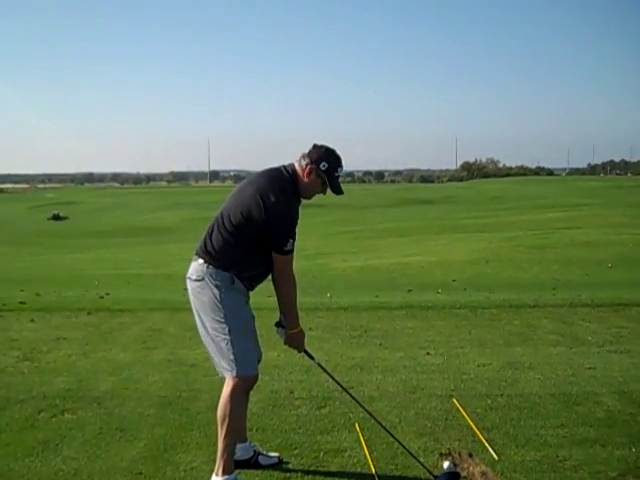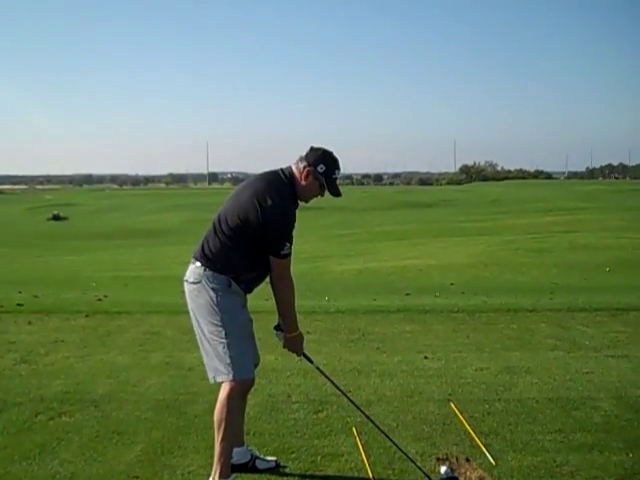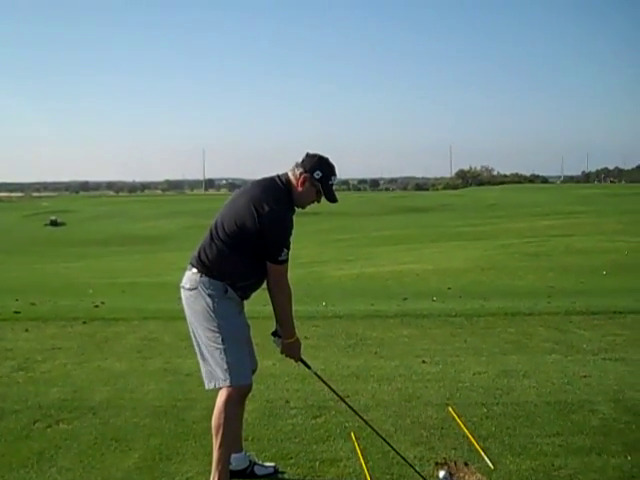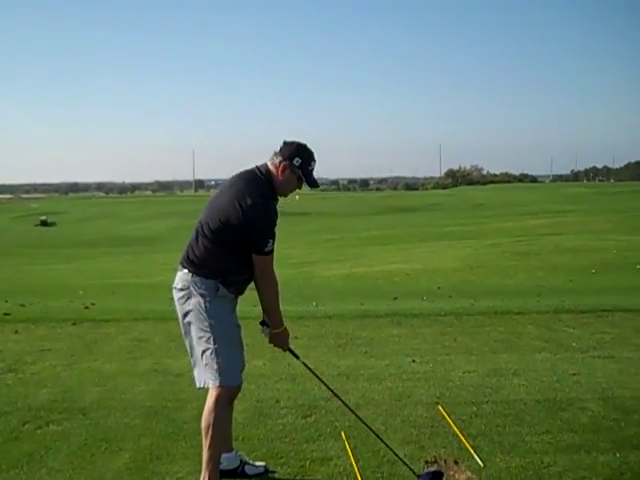
dt=0.5s
person 1, frame 1
left shoulder: (273, 181)
right shoulder: (281, 199)
left elbow: (274, 265)
right elbow: (283, 274)
right wrist: (293, 326)
left hip: (221, 278)
right hip: (217, 282)
left knee: (245, 369)
right knee: (241, 375)
left ankle: (240, 449)
person 1, frame 2
left shoulder: (270, 184)
right shoulder: (278, 203)
right elbow: (281, 277)
right wrist: (292, 329)
left hip: (219, 282)
right hip: (215, 285)
left knee: (243, 372)
right knee: (237, 379)
left ankle: (237, 453)
person 1, frame 3
left shoulder: (267, 190)
right shoulder: (276, 210)
right elbow: (278, 283)
right wrist: (289, 336)
left hip: (216, 288)
right hip: (211, 291)
left knee: (240, 378)
right knee: (234, 385)
person 1, frame 4
left shoulder: (247, 182)
right shoulder: (260, 203)
right elbow: (264, 274)
right wrist: (277, 326)
left hip: (205, 285)
right hip: (205, 291)
left knee: (228, 379)
right knee: (223, 384)
